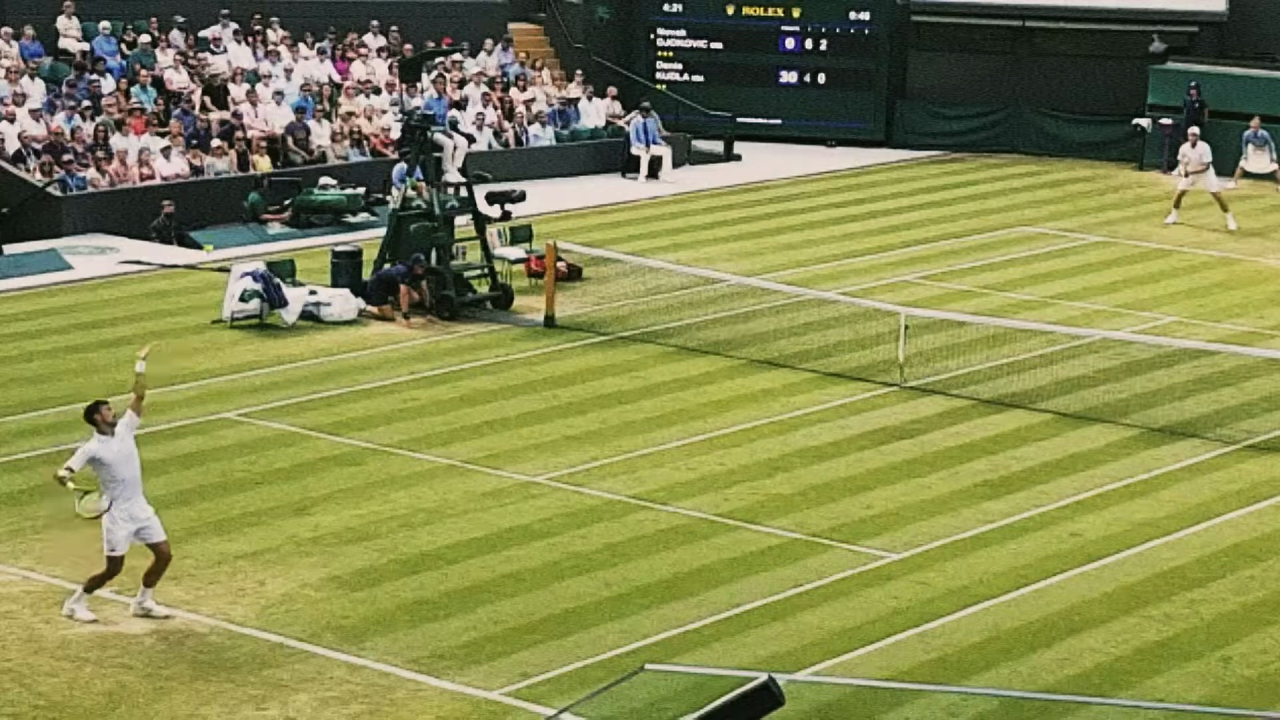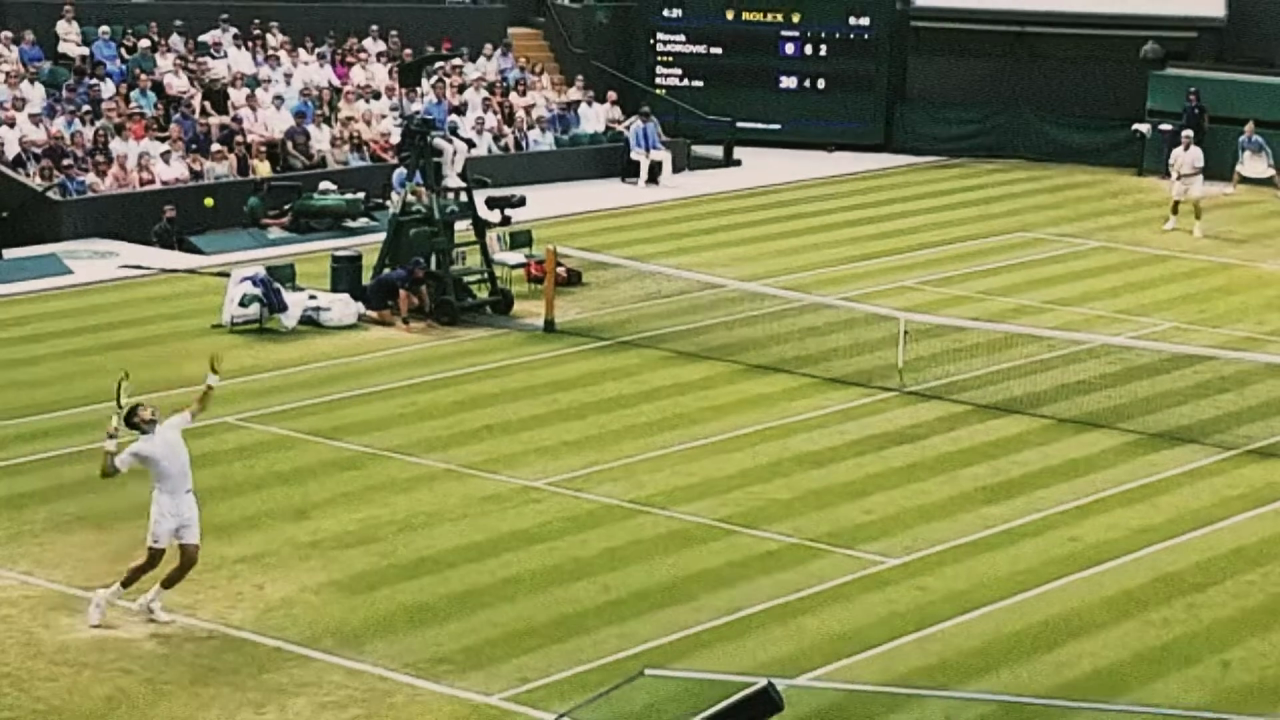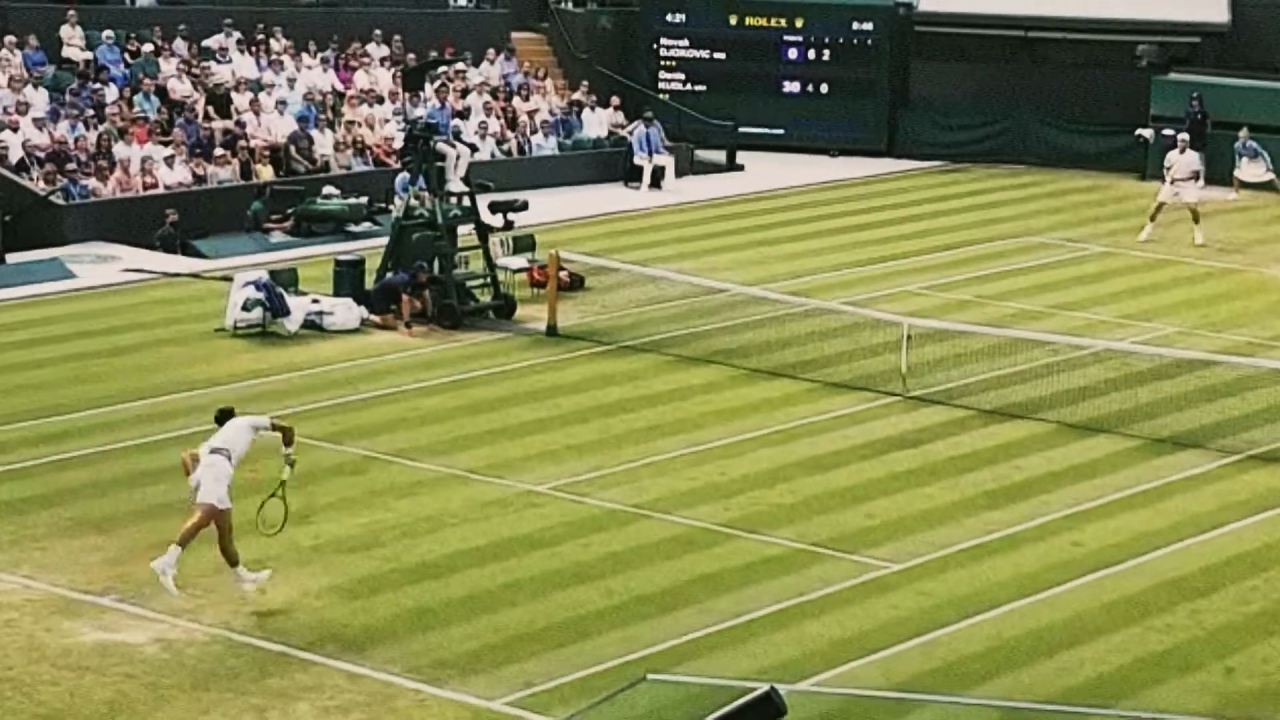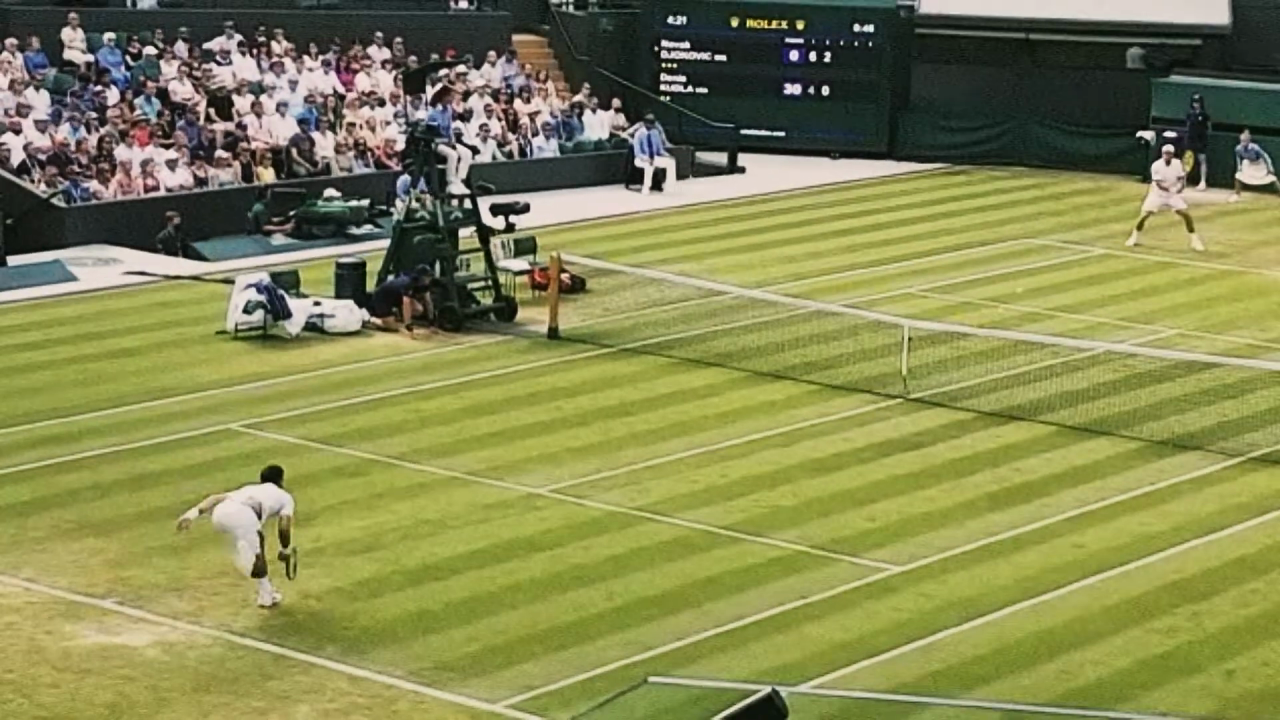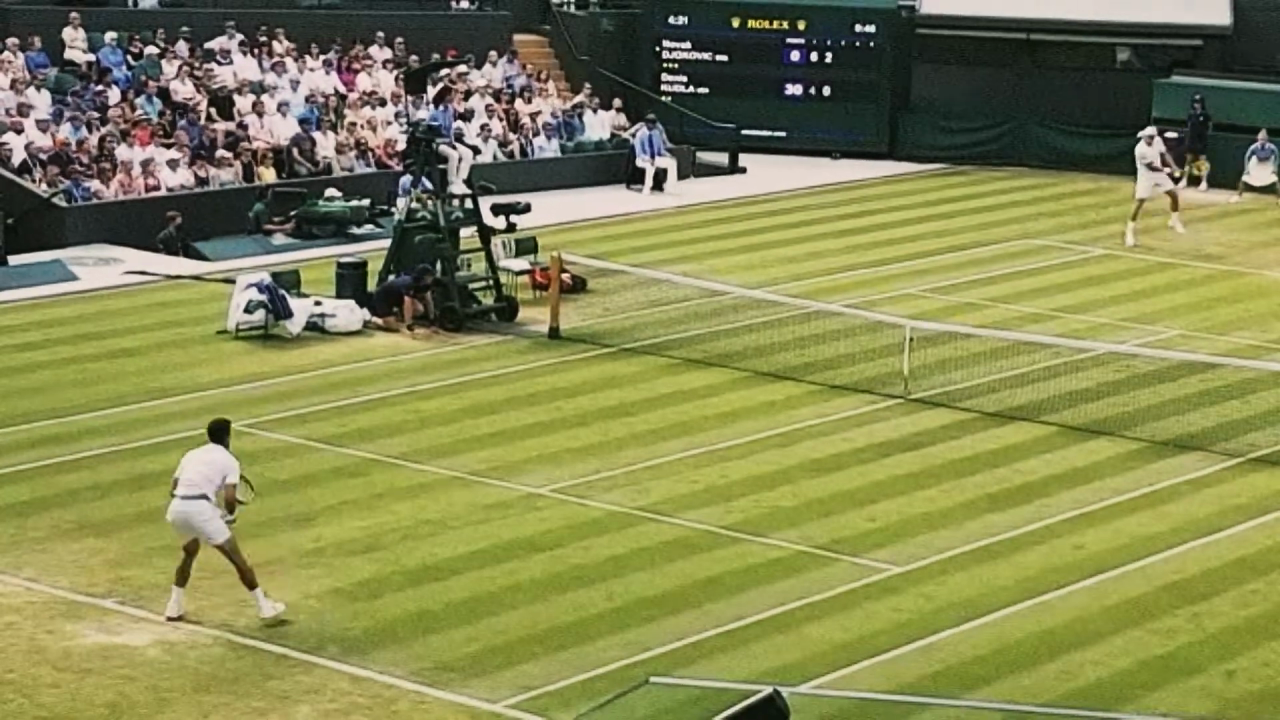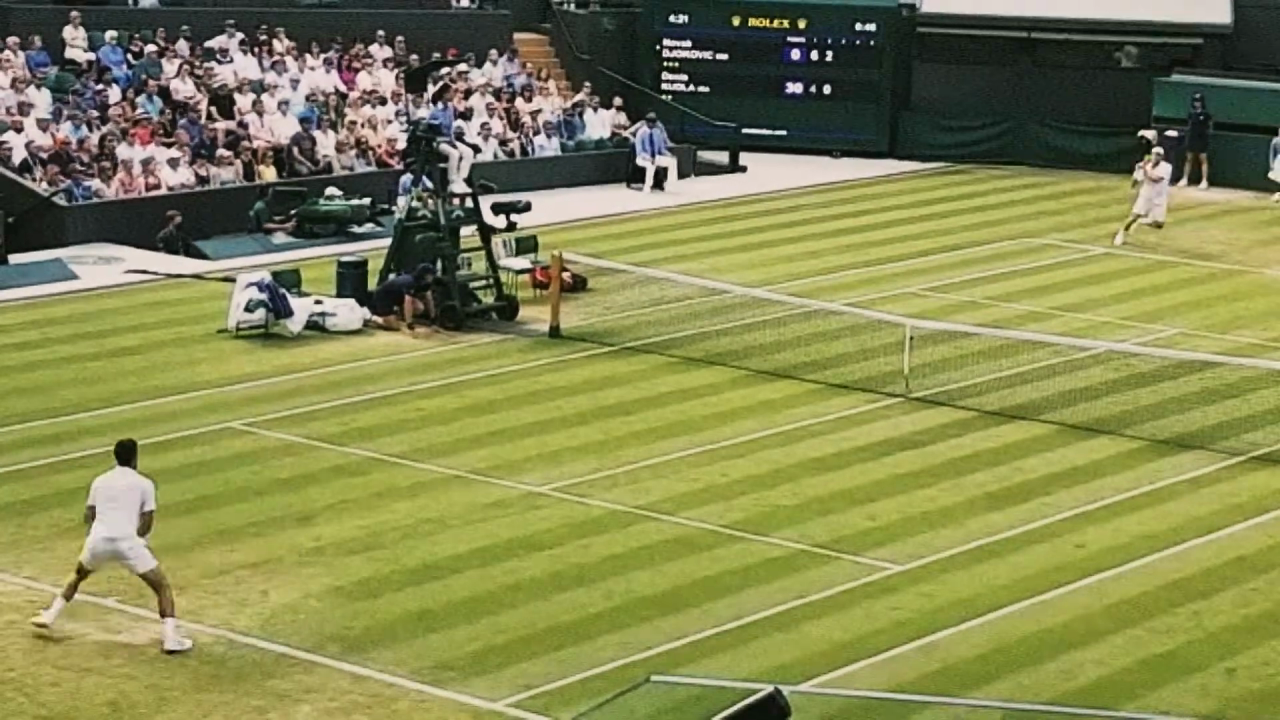
dt=0.4s
person 1, frame 1
left shoulder: (124, 430)
right shoulder: (91, 449)
left elbow: (138, 397)
right elbow: (61, 473)
left wrist: (140, 364)
right wrist: (65, 476)
left hip: (141, 508)
right hip: (117, 513)
left knee: (164, 555)
right knee: (113, 569)
left ankle: (142, 602)
right ankle: (75, 603)
person 1, frame 2
left shoulder: (171, 427)
right shoulder: (139, 449)
left elbow: (198, 406)
right elbow: (107, 473)
left wrist: (213, 376)
right wrist: (110, 446)
left hip: (187, 504)
right hip: (165, 507)
left knee: (190, 560)
right knee: (152, 561)
left ankle: (150, 602)
right ankle: (105, 597)
person 1, frame 3
left shoulder: (216, 439)
right shoulder: (244, 421)
left elbow: (187, 455)
right elbow: (285, 428)
left wrist: (193, 480)
right wrist: (288, 452)
left hip: (203, 472)
right hip: (215, 468)
left knee: (225, 531)
right knee: (203, 517)
left ankle: (242, 576)
right ankle: (167, 563)
person 1, frame 4
left shoulder: (249, 489)
right shoulder: (286, 497)
left elbow: (216, 498)
right elbow: (284, 528)
left wrist: (192, 514)
right wrist: (285, 550)
left hip: (221, 513)
right hip: (243, 516)
left knee: (257, 538)
left ankle: (265, 593)
person 1, frame 5
left shoulder: (190, 455)
right shoulder: (229, 462)
left elbow: (173, 488)
right elbow: (229, 496)
right wrist: (230, 516)
left hip: (176, 509)
right hip: (200, 510)
left knee: (190, 552)
right knee: (236, 558)
left ankle: (174, 607)
right ankle: (264, 605)
person 1, frame 6
left shoulder: (101, 481)
right shoulder: (145, 484)
left elbow: (89, 517)
right elbow: (148, 523)
right wrist: (137, 537)
left hip: (101, 540)
right hip: (128, 541)
left knee: (79, 575)
right knee: (163, 587)
left ankle: (52, 616)
right ankle: (171, 637)
